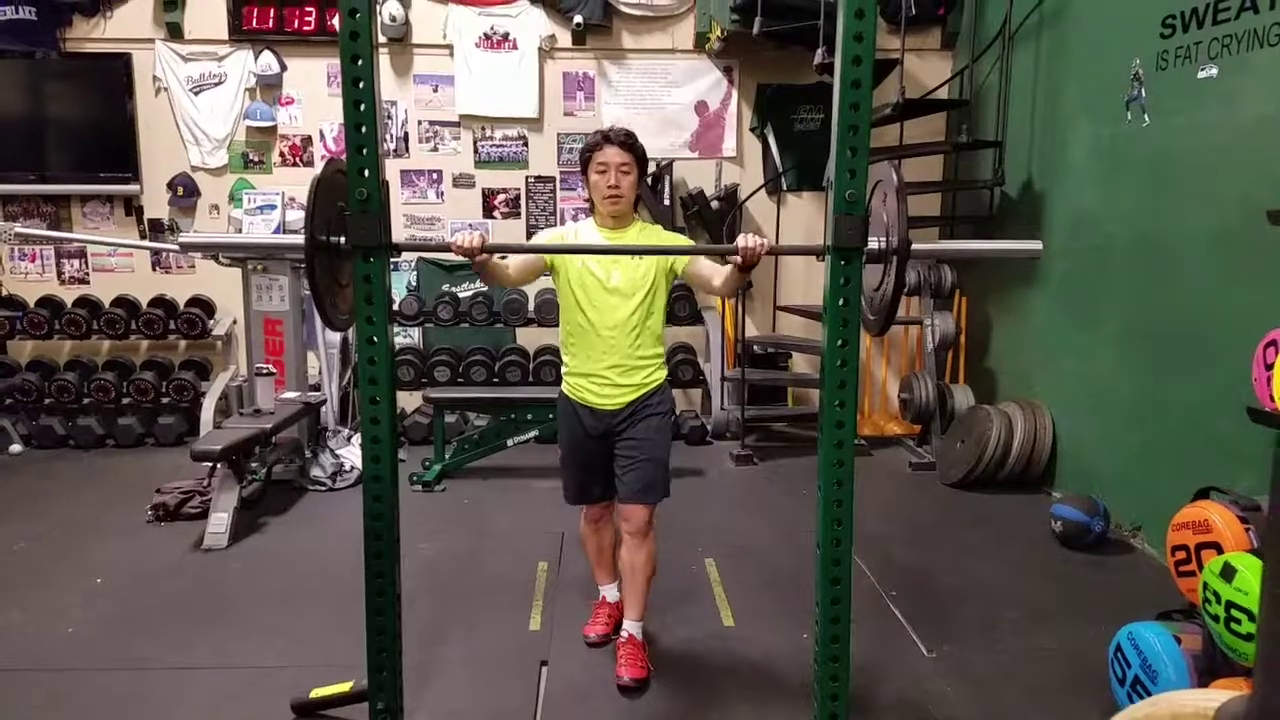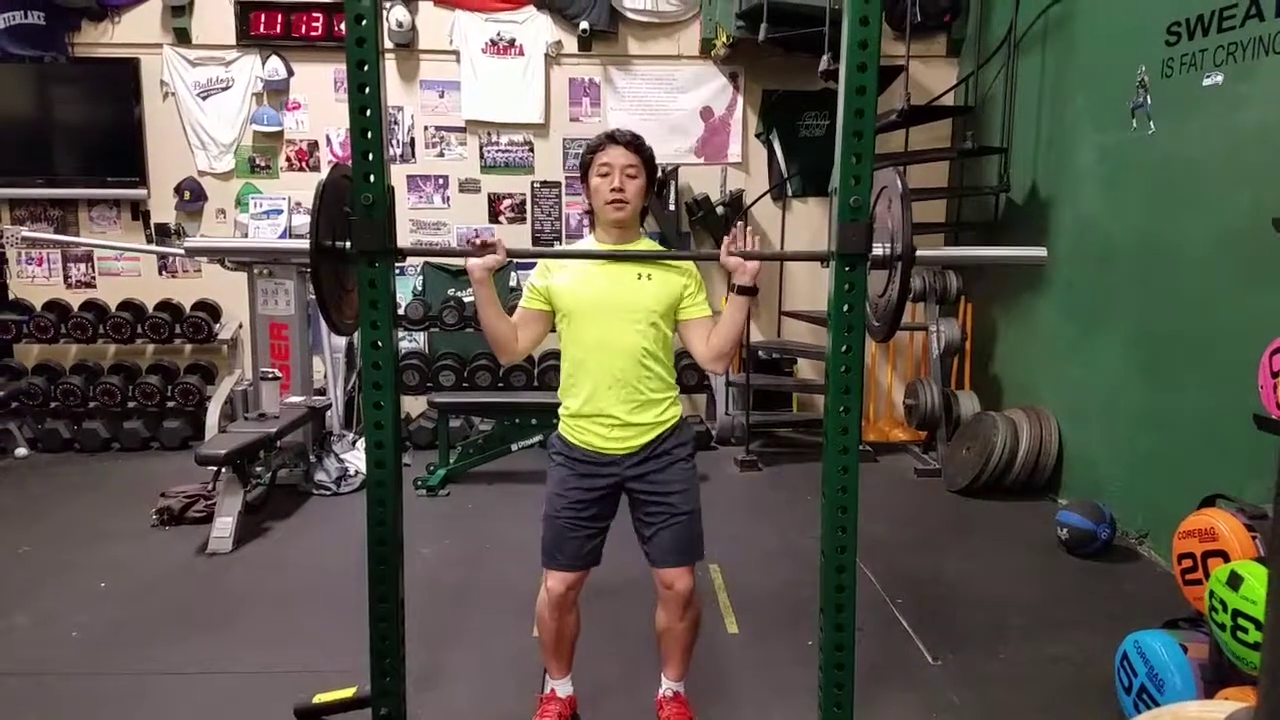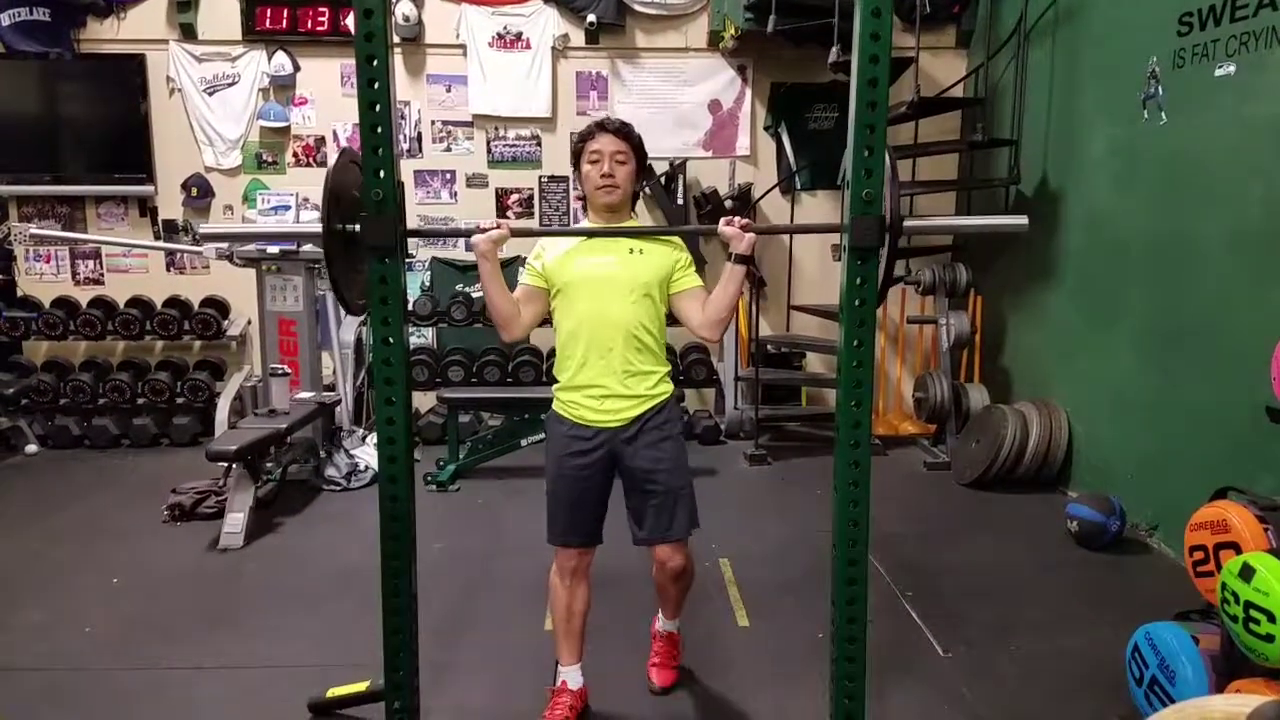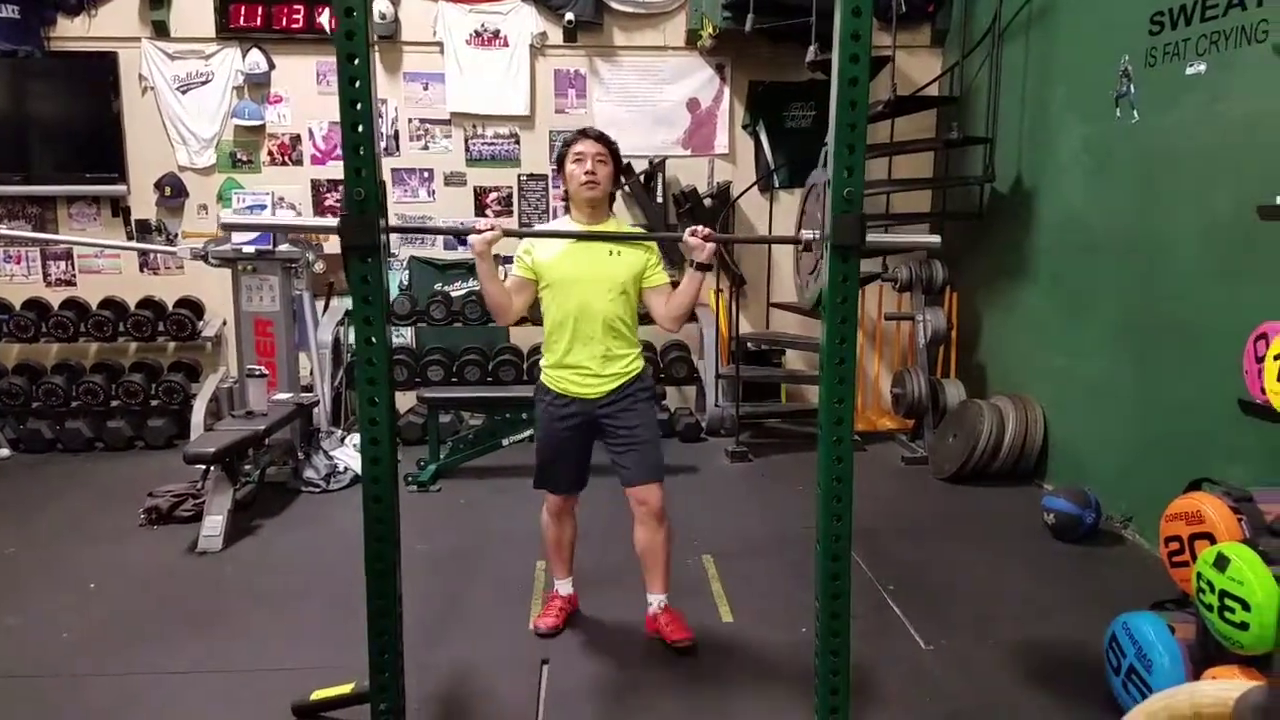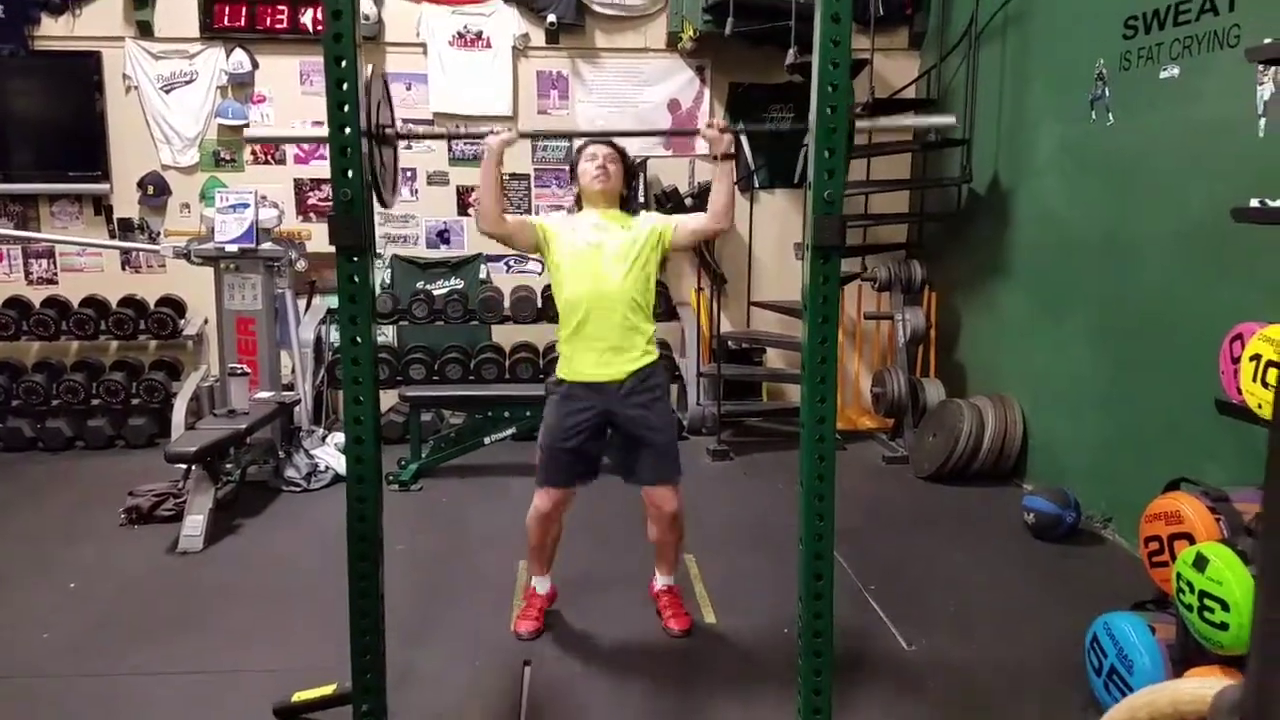
dt=1s
person 1, frame 1
left shoulder: (663, 243)
right shoulder: (562, 240)
left elbow: (718, 282)
right elbow: (508, 273)
left wrist: (743, 263)
right wrist: (479, 257)
left hip: (644, 401)
right hip: (581, 401)
left knee: (636, 518)
right knee: (594, 512)
left ankle: (633, 632)
right ankle: (608, 597)
person 1, frame 2
left shoulder: (678, 269)
right shoulder: (556, 266)
left elbow: (715, 357)
right elbow: (510, 349)
left wrist: (742, 287)
right wrist: (482, 282)
left hip: (660, 447)
right hip: (580, 449)
left knee: (678, 585)
right knee: (559, 587)
person 1, frame 3
left shoulder: (668, 248)
right shoulder: (552, 248)
left elbow: (710, 326)
right elbow: (511, 327)
left wrist: (738, 258)
right wrist: (487, 258)
left hip: (651, 418)
right hip: (575, 422)
left knee: (671, 556)
right knee: (570, 560)
left ankle: (665, 628)
person 1, frame 4
left shoulder: (639, 244)
right shoulder: (538, 242)
left elbow: (671, 317)
right elbow: (505, 313)
left wrist: (699, 264)
right wrist: (483, 257)
left hip: (625, 389)
right hip: (560, 393)
left knee: (648, 500)
right knee: (558, 502)
left ankle: (659, 607)
right ankle: (563, 592)
person 1, frame 5
left shoulder: (649, 227)
right shoulder: (555, 228)
left elbow: (717, 222)
right elbow: (491, 225)
left wrist: (723, 158)
right wrist: (493, 156)
left hip: (639, 382)
right hip: (576, 384)
left knee: (664, 502)
right knee: (547, 502)
left ankle: (664, 586)
right ankle: (540, 589)
